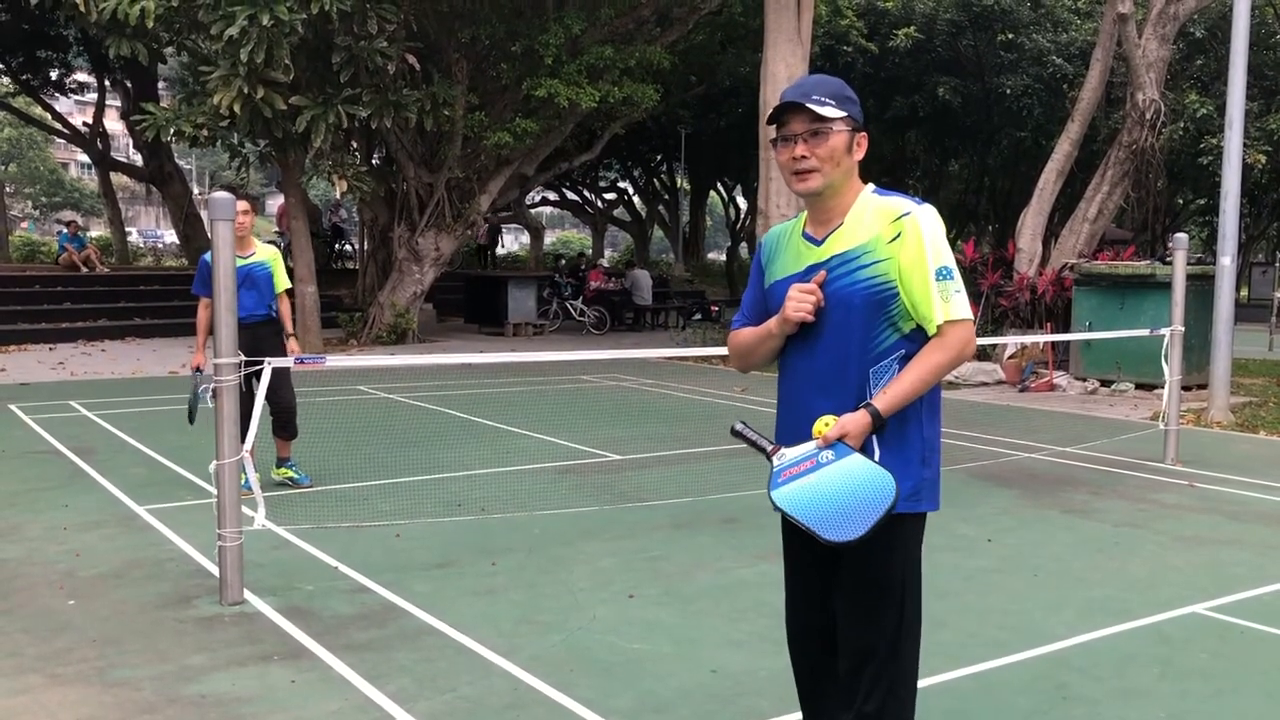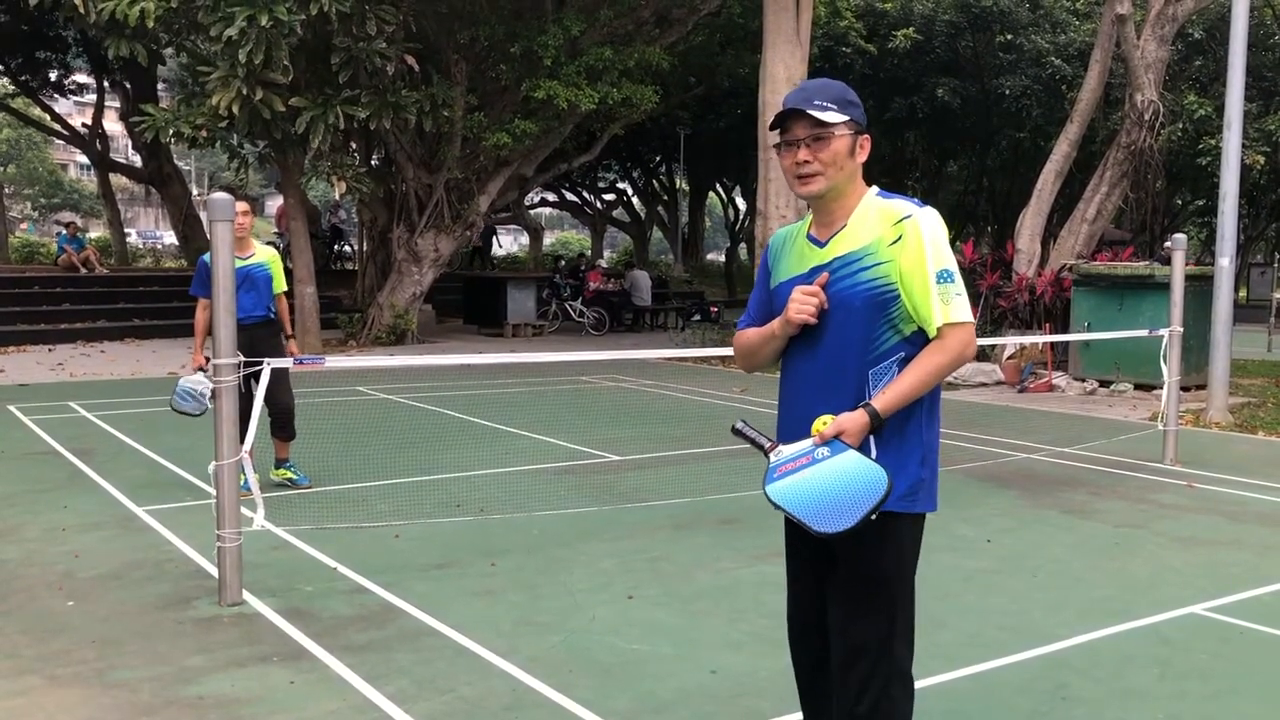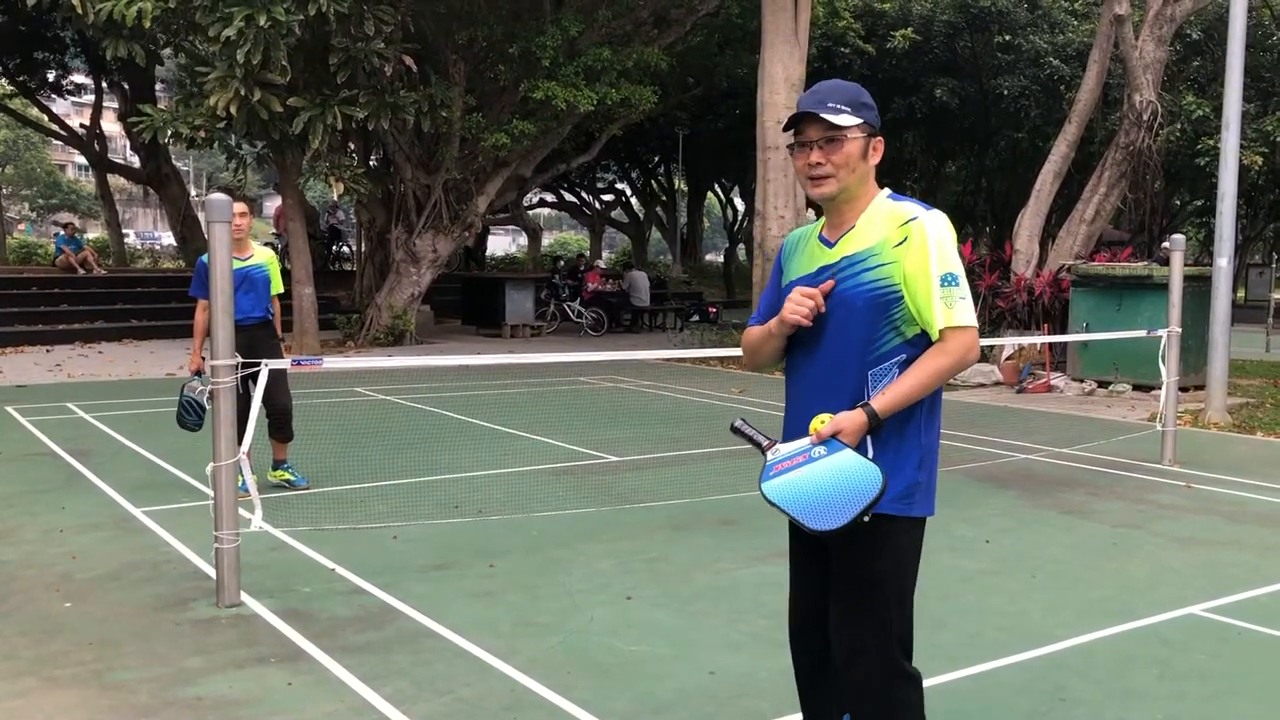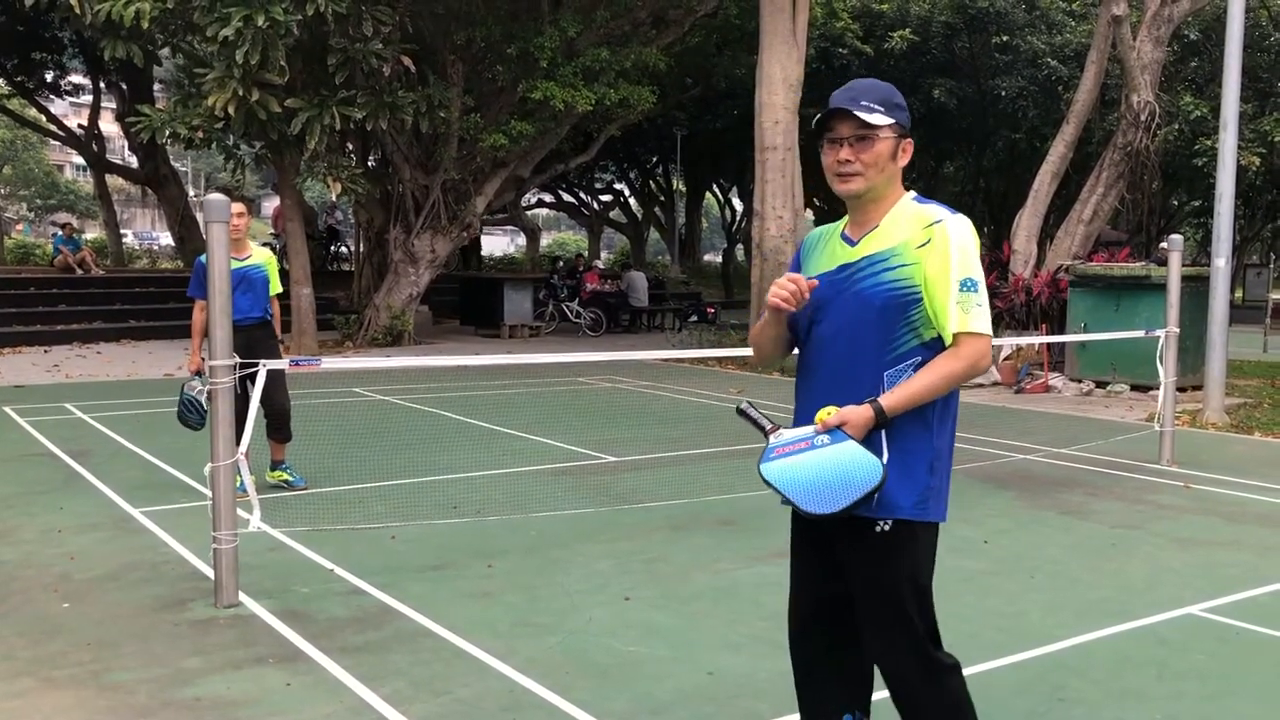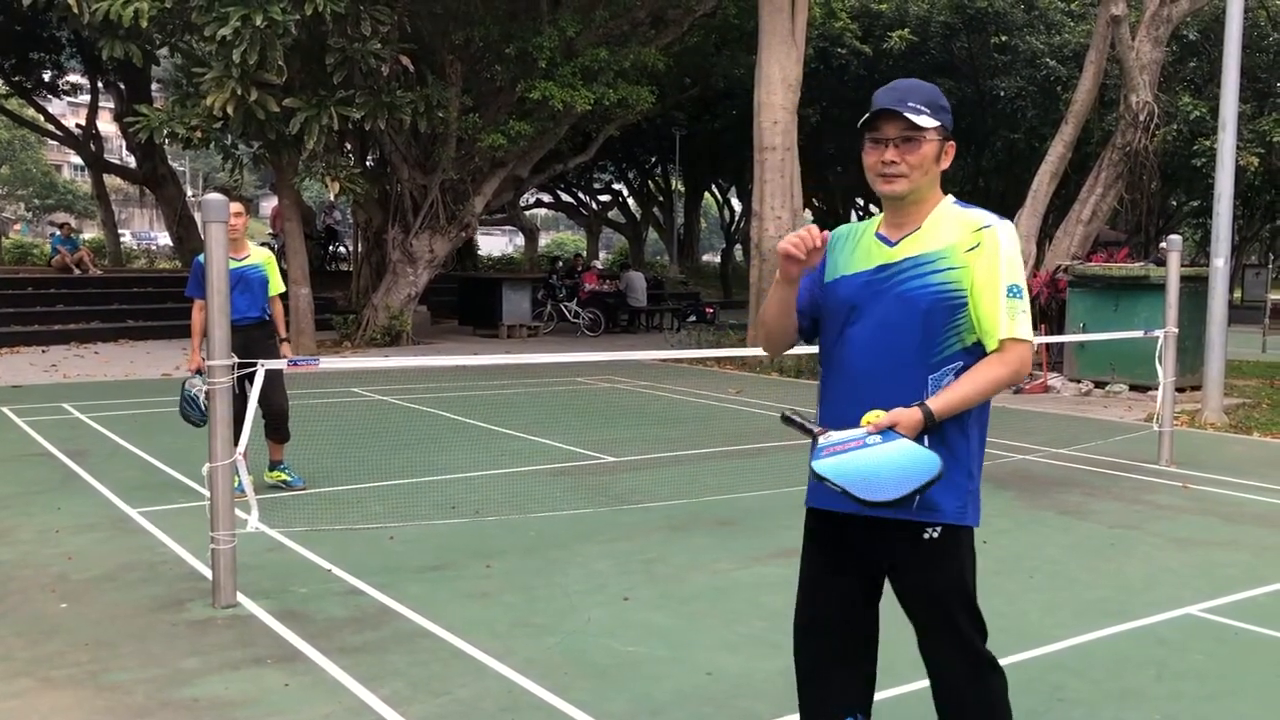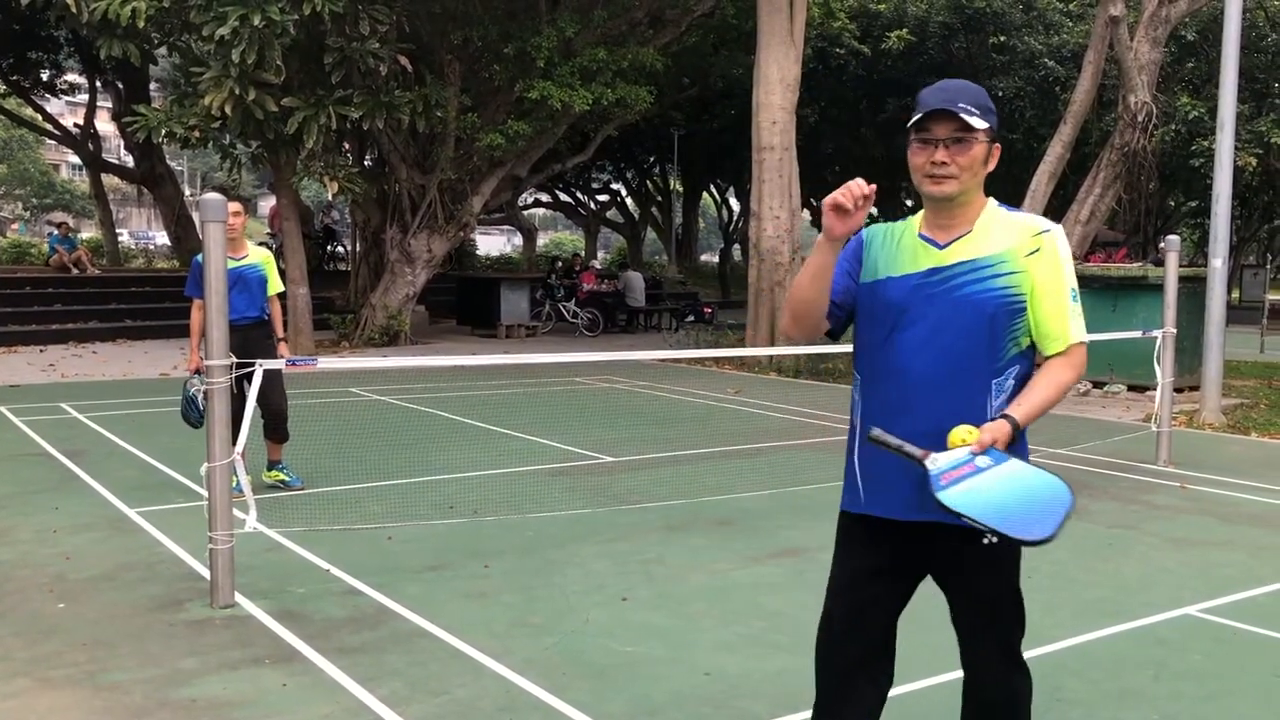
dt=0.2s
person 1, frame 1
left shoulder: (905, 221)
right shoulder: (775, 243)
left elbow: (958, 335)
right elbow: (740, 353)
left wrist: (871, 413)
right wrist: (780, 324)
left hip: (884, 480)
left knee: (875, 656)
right knee: (813, 648)
person 1, frame 2
left shoulder: (908, 224)
right shoulder: (781, 245)
left elbow: (957, 338)
right elbow: (746, 353)
left wrist: (868, 414)
right wrist: (783, 326)
left hip: (883, 482)
left knee: (869, 655)
right knee: (813, 646)
person 1, frame 3
left shoulder: (916, 228)
right shoulder: (795, 246)
left elbow: (960, 343)
right elbow: (754, 353)
left wrist: (866, 414)
right wrist: (781, 325)
left hip: (882, 484)
left knee: (873, 656)
right knee: (814, 646)
person 1, frame 4
left shoulder: (939, 230)
right shoulder: (814, 244)
left elbow: (974, 349)
right elbow: (766, 351)
left wrist: (875, 409)
right wrist: (777, 312)
left hip: (894, 489)
left knee: (908, 653)
right knee: (818, 645)
person 1, frame 5
left shoulder: (982, 235)
right shoulder: (841, 243)
left elbow: (1014, 354)
right elbow: (775, 343)
left wrist: (923, 413)
right wrist: (788, 279)
left hip: (930, 495)
right hip: (838, 490)
left knee: (957, 654)
right knee: (825, 647)
person 1, frame 6
left shoulder: (1032, 240)
right shoulder: (875, 243)
left elbow: (1068, 355)
right elbow: (801, 328)
left wrist: (1009, 422)
right wrist: (831, 243)
right hip: (876, 494)
left knee: (993, 660)
right knee: (846, 646)
person 2, frame 1
left shoulder: (271, 254)
right shoulder: (211, 260)
left elbow: (282, 297)
right elbow: (205, 306)
left wrist: (290, 335)
right wrist: (199, 350)
left hip: (269, 334)
right hip: (233, 338)
left knee: (284, 402)
right knee: (240, 408)
left ankle: (284, 465)
right ankle: (247, 471)
person 2, frame 2
left shoulder: (270, 255)
right shoulder: (210, 261)
right elbow: (204, 308)
left wrist: (289, 337)
right wrist: (198, 351)
left hip: (266, 335)
right hip: (231, 339)
left knee: (283, 403)
right knee: (239, 409)
left ankle: (282, 466)
right ankle: (246, 472)
person 2, frame 3
left shoulder: (268, 257)
right shoulder: (209, 262)
right elbow: (203, 309)
left wrist: (279, 339)
right wrist: (196, 352)
left hip: (264, 337)
right hip: (230, 340)
left knee: (281, 405)
right knee: (237, 410)
left ankle: (280, 468)
right ankle: (243, 473)
person 2, frame 4
left shoulder: (266, 257)
right shoulder: (207, 262)
right elbow: (201, 309)
left wrist: (278, 340)
right wrist: (195, 353)
left hip: (262, 337)
right hip: (228, 341)
left knee: (279, 405)
right knee: (235, 411)
left ankle: (278, 468)
right ankle: (242, 474)
person 2, frame 5
left shoulder: (265, 257)
right shoulder: (205, 262)
right elbow: (200, 309)
left wrist: (283, 341)
right wrist: (195, 352)
left hip: (261, 337)
right hip: (226, 341)
left knee: (277, 406)
right knee: (233, 411)
left ankle: (276, 468)
right ankle: (240, 474)
person 2, frame 6
left shoulder: (264, 256)
right shoulder: (204, 261)
right elbow: (198, 309)
left wrist: (281, 340)
right wrist: (194, 352)
left hip: (260, 336)
right hip: (224, 340)
left knee: (276, 406)
right knee: (231, 411)
left ankle: (275, 468)
right ankle: (237, 473)
